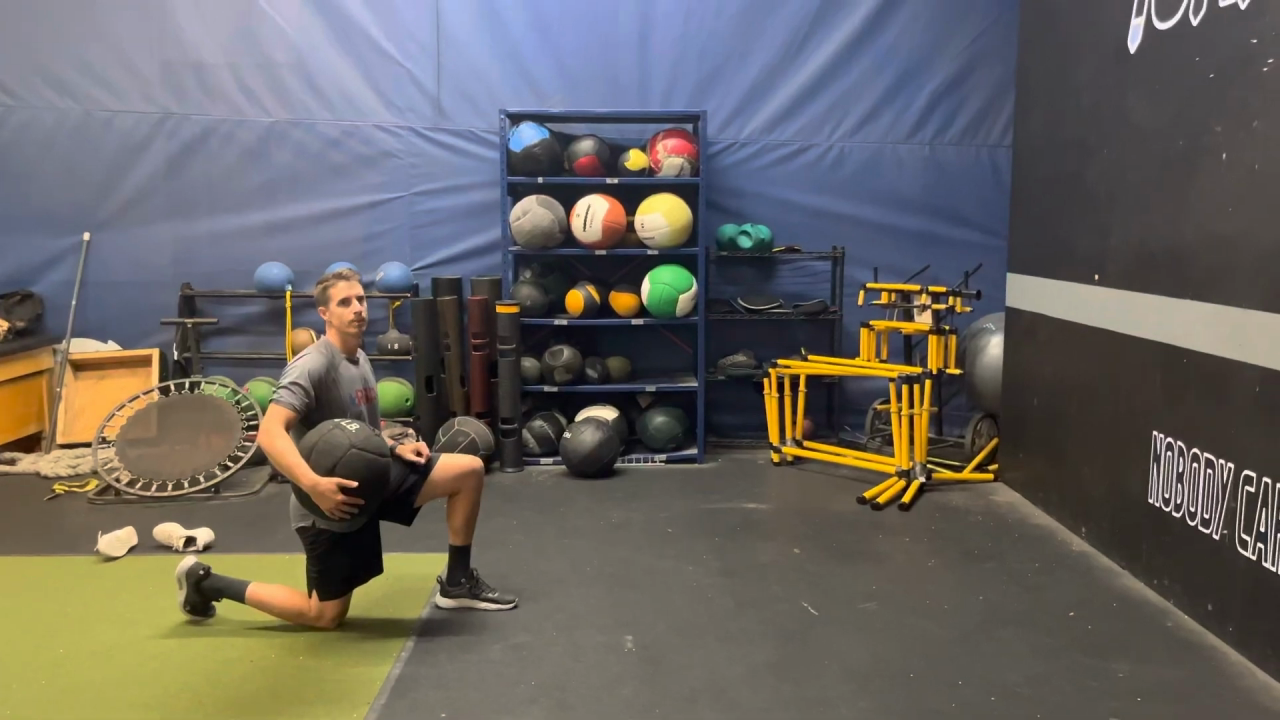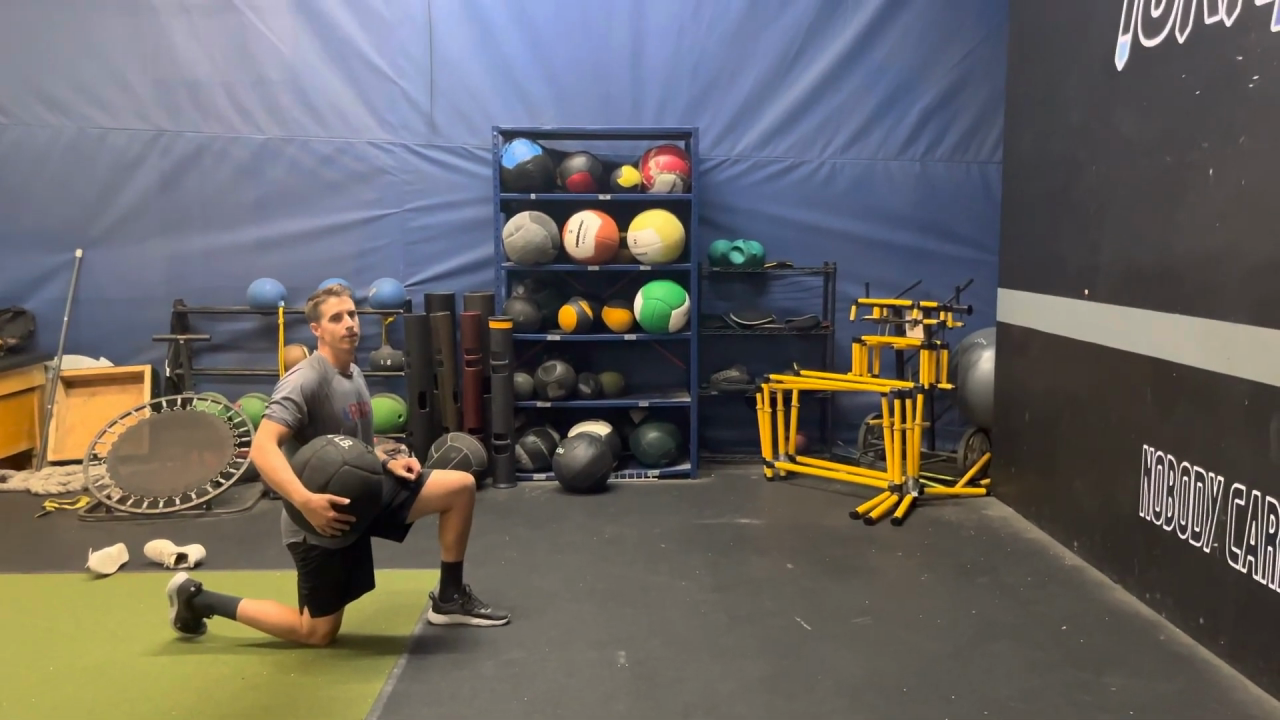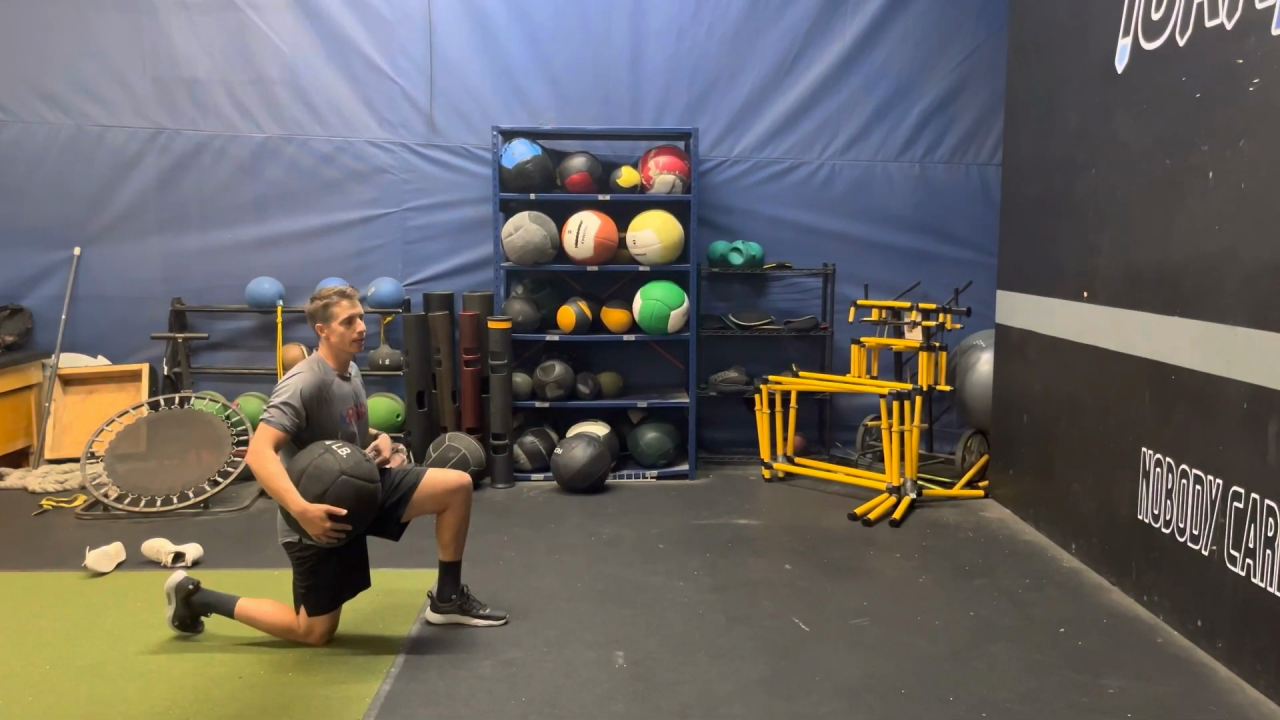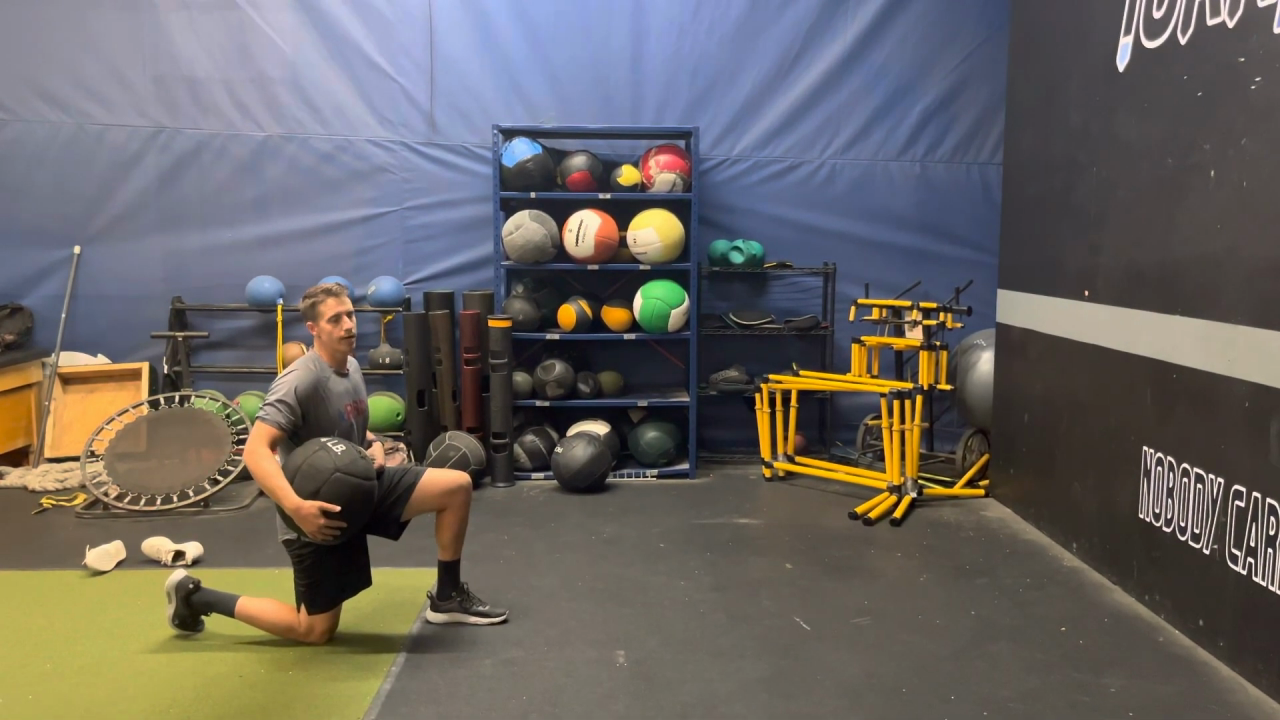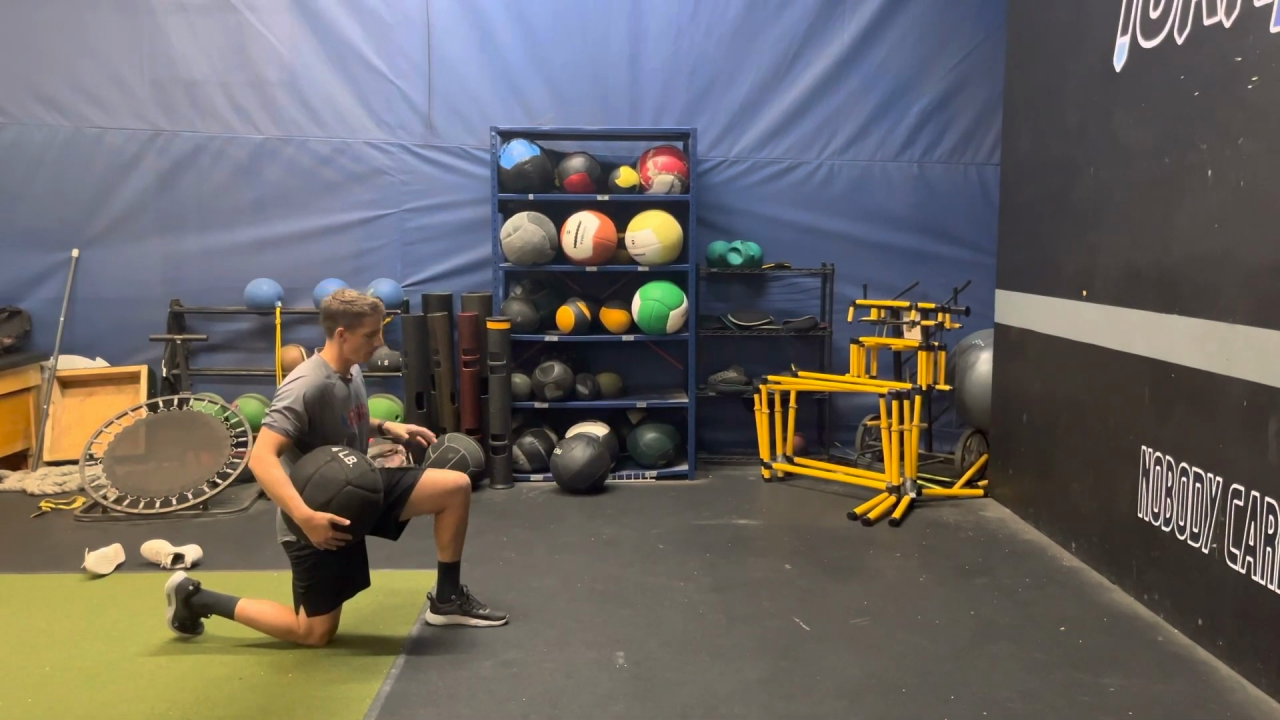
dt=1s
person 1, frame 1
left shoulder: (360, 359)
right shoulder: (312, 366)
right elbow: (270, 433)
left wrist: (395, 447)
right wrist: (314, 485)
right hip: (331, 504)
left knee: (469, 470)
right knee: (326, 615)
left ankle: (458, 583)
right ankle: (205, 582)
person 1, frame 2
left shoulder: (354, 373)
right shoulder: (305, 381)
right elbow: (262, 448)
left wrist: (387, 461)
right wrist: (305, 501)
right hip: (323, 518)
left knee: (461, 485)
right knee: (318, 631)
left ankle: (450, 599)
right ankle: (198, 599)
person 1, frame 3
left shoulder: (350, 371)
right shoulder: (304, 384)
right elbow: (259, 452)
left wrist: (380, 438)
right wrist: (301, 510)
right hip: (321, 516)
left knee: (457, 486)
right knee: (315, 630)
left ankle: (448, 599)
right ankle: (194, 597)
person 1, frame 4
left shoulder: (351, 367)
right shoulder: (300, 382)
right elbow: (256, 451)
left wrist: (374, 444)
right wrist: (294, 507)
right hip: (318, 513)
left knee: (458, 485)
right knee: (316, 630)
left ankle: (447, 597)
right ankle: (195, 596)
person 1, frame 5
left shoulder: (351, 370)
right shoulder: (306, 387)
right elbow: (262, 458)
left wrist: (387, 427)
right wrist: (305, 518)
right hip: (320, 515)
left knee: (456, 487)
right knee: (315, 632)
left ankle: (448, 600)
right ankle: (194, 598)
